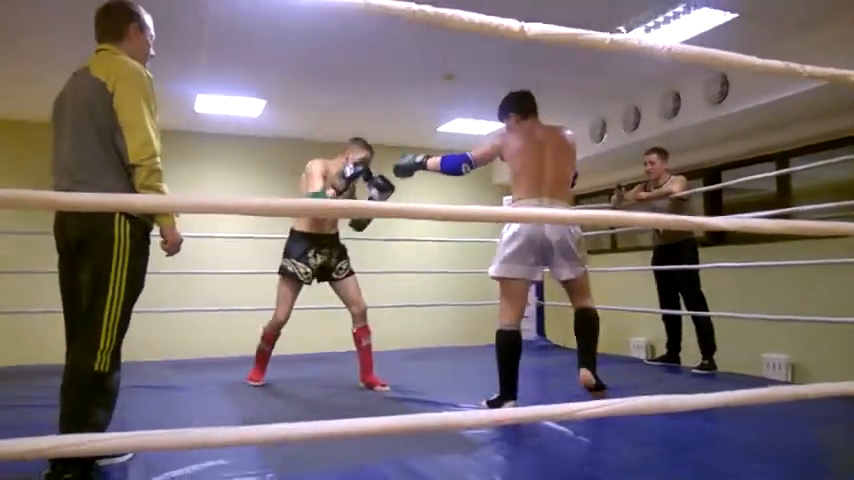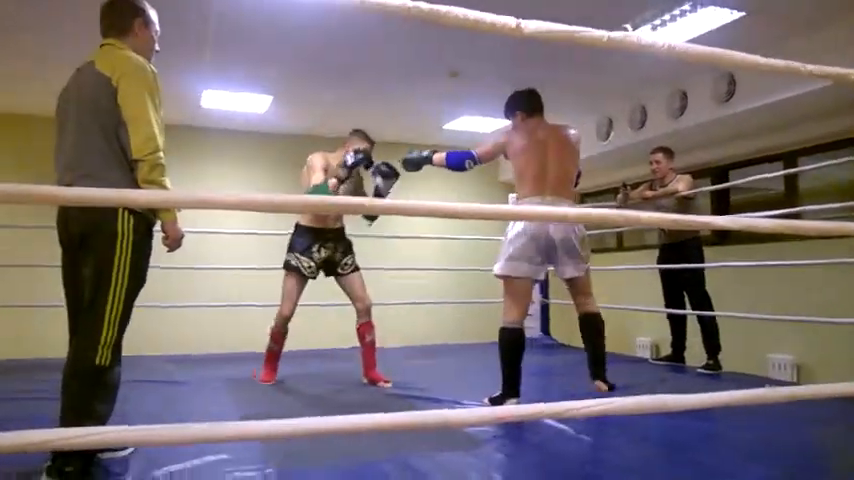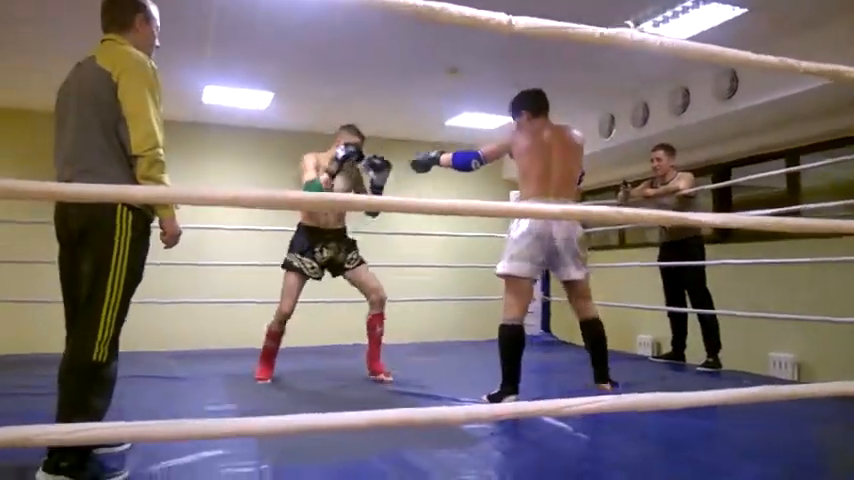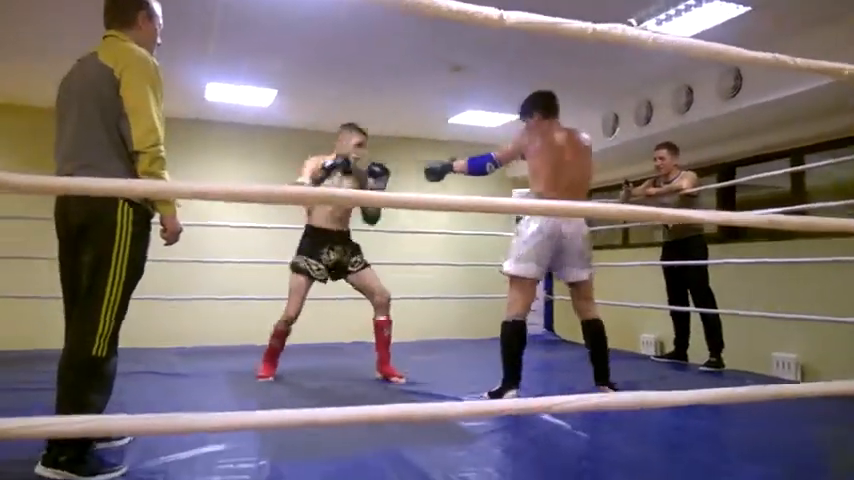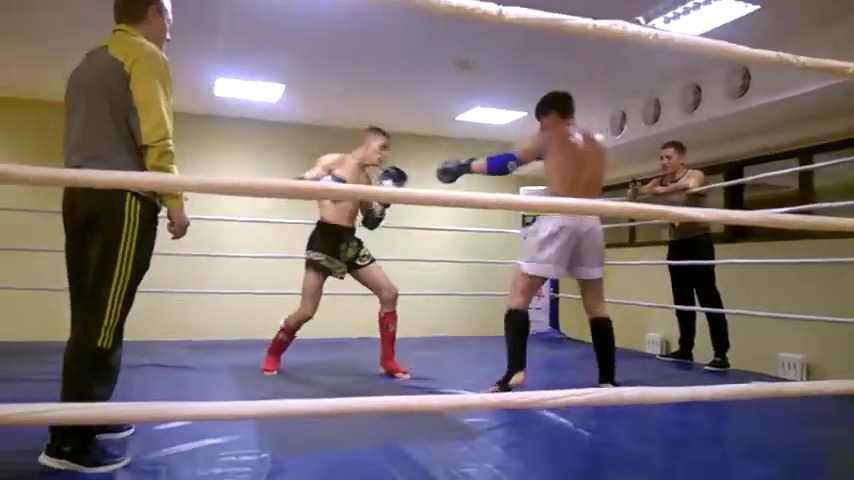
dt=0.1s
person 1, frame 1
left shoulder: (73, 83)
right shoulder: (128, 72)
left elbow: (74, 155)
right elbow: (142, 153)
right wrist: (166, 218)
left hip: (71, 217)
right hip: (113, 218)
left knee: (84, 340)
right knee: (100, 343)
person 1, frame 2
left shoulder: (77, 79)
right shoulder: (133, 68)
left elbow: (74, 152)
right elbow: (146, 148)
right wrist: (169, 214)
left hip: (74, 212)
right hip: (116, 212)
left knee: (87, 334)
right knee: (101, 337)
person 1, frame 3
left shoulder: (77, 73)
right shoulder: (133, 62)
left elbow: (74, 146)
right elbow: (145, 144)
right wrist: (166, 210)
left hip: (72, 207)
right hip: (113, 208)
left knee: (85, 330)
right knee: (99, 332)
person 1, frame 4
left shoulder: (77, 71)
right shoulder: (135, 60)
left elbow: (73, 143)
right elbow: (146, 140)
right wrist: (166, 206)
left hip: (72, 202)
right hip: (115, 204)
left knee: (84, 324)
right knee: (97, 327)
person 1, frame 5
left shoulder: (87, 63)
right shoulder: (144, 54)
left elbow: (83, 135)
right elbow: (155, 134)
right wrist: (174, 200)
left hip: (79, 195)
right hip: (122, 196)
left knee: (90, 316)
right knee: (104, 319)
left ankle: (86, 418)
right ankle: (71, 440)
person 2, frame 1
left shoulder: (508, 139)
right shoulder: (567, 138)
left elbow: (463, 164)
left wrist: (419, 162)
left hip: (523, 220)
right hip: (561, 219)
left knee: (510, 313)
right knee: (583, 298)
left ankle: (507, 396)
right ankle: (588, 367)
person 2, frame 2
left shoulder: (513, 137)
right shoulder: (571, 137)
left elbow: (468, 159)
left wrist: (427, 157)
left hip: (528, 218)
right hip: (565, 218)
left knee: (514, 311)
right knee: (585, 300)
left ankle: (510, 393)
right ankle: (599, 377)
person 2, frame 3
left shoulder: (518, 137)
right shoulder: (575, 137)
left elbow: (474, 159)
left wrist: (434, 158)
left hip: (531, 218)
right hip: (567, 219)
left knee: (514, 307)
right knee: (584, 304)
left ankle: (508, 390)
right ankle: (603, 378)
person 2, frame 4
left shoulder: (531, 138)
right shoulder: (583, 140)
left elbow: (487, 163)
left wrist: (448, 166)
left hip: (540, 221)
right hip: (574, 222)
left knee: (517, 307)
right knee: (586, 306)
left ankle: (509, 386)
right ankle: (603, 382)
person 2, frame 5
left shoulder: (549, 137)
right shoulder: (598, 142)
left elbow: (507, 163)
left wrist: (463, 166)
left hip: (557, 219)
right hip: (590, 222)
left knee: (519, 295)
right knee: (596, 304)
left ankle: (515, 371)
right ankle: (607, 380)
person 3, frame 1
left shoulder: (348, 181)
right shoulder: (317, 167)
left elbow: (358, 225)
left wrist: (375, 202)
right wrist: (342, 182)
left hip: (332, 246)
right hip: (302, 244)
left knee: (359, 310)
right knee: (281, 317)
left ankle: (367, 375)
right ankle: (258, 368)
person 3, frame 2
left shoulder: (354, 174)
right shoulder: (318, 160)
left elbow: (370, 216)
right elbow: (318, 197)
left wrist: (382, 190)
right wrist: (342, 172)
left hip: (337, 241)
right hip: (306, 239)
left knee: (363, 306)
right knee: (286, 313)
left ankle: (371, 371)
right ankle: (269, 366)
person 3, frame 3
left shoulder: (353, 171)
right shoulder: (312, 161)
left elbow: (372, 210)
right elbow: (311, 195)
left wrist: (377, 184)
right wrist: (334, 167)
left hip: (340, 241)
right hip: (308, 239)
left knee: (377, 296)
right knee: (285, 310)
left ankle: (374, 364)
right ankle: (266, 364)
person 3, frame 4
left shoulder: (358, 175)
right shoulder: (315, 164)
left elbow: (372, 218)
left wrist: (377, 192)
right wrist: (323, 174)
left hip: (345, 245)
right hip: (315, 243)
left knee: (382, 299)
right knee: (291, 313)
left ankle: (384, 366)
right ankle: (268, 362)
person 3, frame 5
left shoulder: (365, 177)
right shoulder: (334, 160)
left elbow: (370, 222)
right wrist: (326, 182)
left hip: (350, 241)
right hip: (325, 238)
left knee: (389, 294)
right knee: (306, 311)
left ankle: (388, 361)
right ankle: (273, 355)
person 4, frame 1
left shoulder: (678, 180)
right shoulder: (644, 187)
left elbow: (673, 190)
right elbow: (617, 202)
left wrist: (647, 196)
right wrist: (618, 196)
left hip: (682, 246)
right hip: (661, 249)
left knee: (694, 301)
right knee: (668, 303)
left ankle: (708, 357)
right ankle: (672, 353)
person 4, frame 2
left shoulder: (685, 179)
right shoulder: (650, 186)
left elbow: (680, 189)
right elbow: (622, 201)
left wrist: (653, 195)
right wrist: (624, 195)
left hip: (688, 245)
right hip: (666, 247)
left knee: (699, 300)
right knee: (673, 303)
left ankle: (713, 357)
right ankle: (677, 352)
person 4, frame 3
left shoulder: (686, 177)
right shoulder: (651, 184)
left elbow: (681, 187)
right elbow: (623, 199)
left wrist: (654, 193)
right wrist: (625, 192)
left hip: (689, 243)
right hip: (667, 245)
left knee: (700, 298)
right knee: (673, 301)
left ankle: (713, 355)
right ankle: (677, 350)
person 4, frame 4
left shoulder: (689, 176)
right shoulder: (654, 182)
left elbow: (684, 187)
right elbow: (627, 197)
left wrist: (656, 192)
right wrist: (627, 192)
left hip: (692, 242)
right hip: (670, 244)
left knee: (702, 298)
right knee: (676, 300)
left ankle: (716, 355)
right ankle: (680, 350)
person 4, frame 5
left shoulder: (696, 175)
right shoulder: (661, 181)
left elbow: (690, 185)
right elbow: (633, 196)
left wrist: (663, 191)
right wrist: (634, 190)
left hip: (698, 241)
right hip: (676, 243)
left knee: (708, 297)
right knee: (682, 299)
left ankle: (721, 354)
right ankle: (685, 349)
